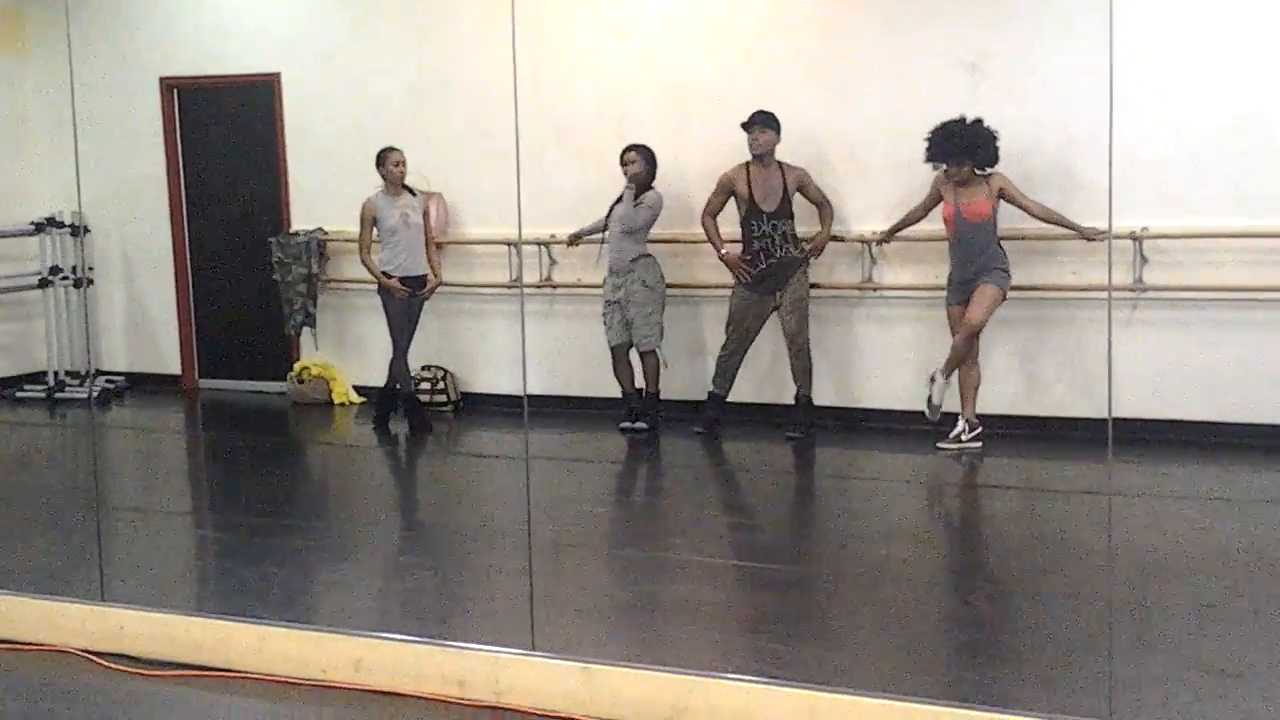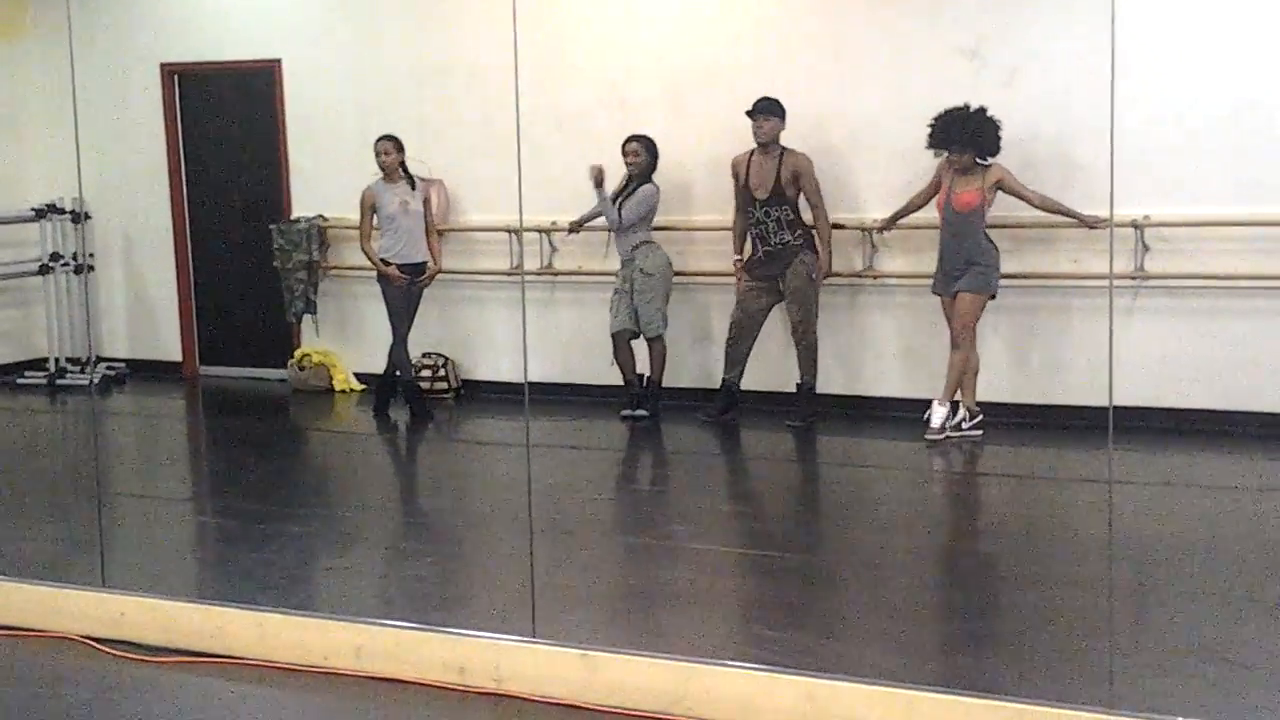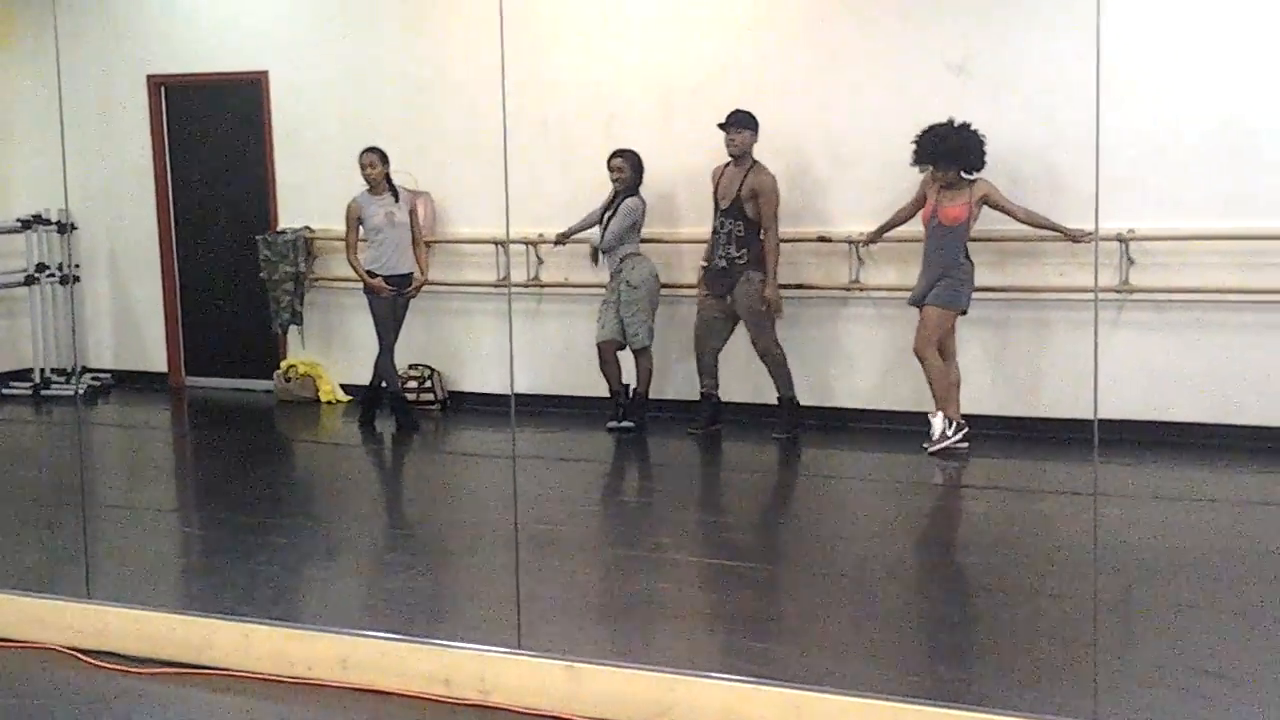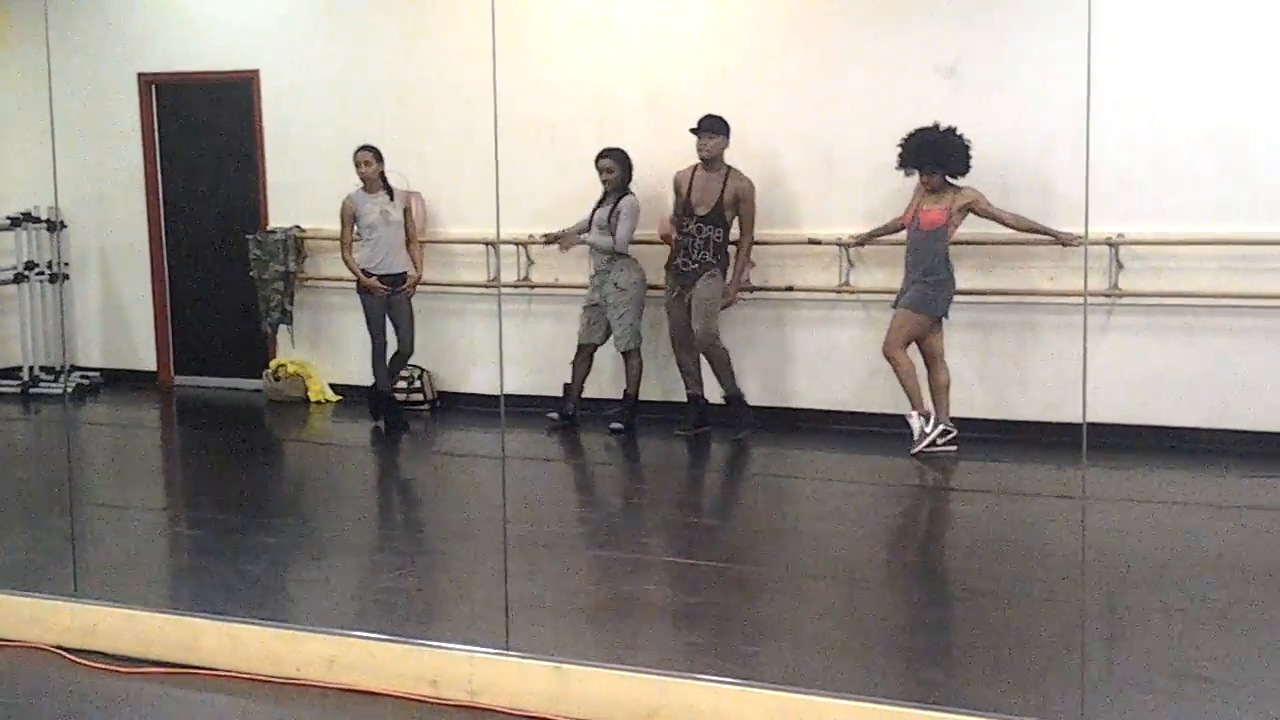
dt=0.4s
person 1, frame 1
left shoulder: (994, 183)
right shoulder: (943, 182)
left elbow: (1034, 208)
right elbow: (921, 210)
left wrist: (1079, 229)
right wrist: (890, 232)
left hip: (991, 269)
right hip: (959, 275)
left knee: (973, 322)
right knee: (968, 347)
left ankle: (941, 377)
right ankle: (969, 425)
person 1, frame 2
left shoulder: (992, 174)
right shoulder: (945, 169)
left elbow: (1034, 198)
right elbow: (923, 196)
left wrist: (1079, 217)
right wrist: (892, 219)
left hip: (978, 265)
right hip: (949, 266)
left knee: (961, 338)
right knee: (964, 340)
left ankle: (942, 408)
right ankle: (969, 413)
person 1, frame 3
left shoulder: (979, 189)
right shoulder: (930, 184)
left elbow: (1018, 213)
right elbow: (908, 210)
left wrist: (1064, 230)
right wrist: (878, 232)
left hip: (953, 279)
right hip: (931, 278)
left knee: (923, 347)
right knee: (945, 353)
left ankle: (944, 421)
right ankle: (954, 425)
person 1, frame 4
left shoulder: (963, 197)
right shoulder: (920, 191)
left elbow: (1006, 218)
right elbow: (904, 221)
left wrist: (1053, 233)
right wrist: (868, 236)
left hip: (933, 284)
right hip: (915, 283)
left knee: (893, 347)
right knee: (933, 357)
left ankle: (923, 419)
right ankle: (944, 429)
person 2, frame 1
left shoulder: (795, 175)
right shoulder: (733, 178)
left elbow: (824, 204)
right elbow: (708, 216)
left wrist: (824, 234)
right wrist: (723, 252)
left hip: (792, 270)
right hip: (752, 272)
left knee: (797, 338)
right knee: (735, 341)
left ankle: (803, 408)
right ankle: (714, 405)
person 2, frame 2
left shoulder: (797, 163)
right shoulder: (740, 164)
left elbow: (817, 209)
left wrist: (825, 254)
right wrist: (738, 256)
left hip: (797, 256)
right hip: (760, 260)
left knee: (803, 328)
right knee: (740, 326)
left ankle: (806, 398)
right ankle: (728, 394)
person 2, frame 3
left shoulder: (762, 179)
right shoulder: (718, 173)
left elbow: (770, 233)
left wrist: (771, 282)
right wrist: (705, 258)
left hip: (746, 272)
right hip: (715, 271)
left knee: (764, 341)
right knee: (704, 341)
left ankle: (789, 409)
right ankle: (710, 408)
person 2, frame 4
left shoulder: (740, 185)
right shoulder: (682, 178)
left elbow: (746, 235)
left wrist: (736, 281)
right wrist: (666, 228)
left hip: (711, 270)
right hip: (677, 269)
left knee: (706, 335)
right knee: (682, 341)
left ankle: (735, 400)
right ankle: (697, 408)
person 3, frame 1
left shoulder: (419, 200)
right shoulder: (372, 205)
left elbow: (430, 243)
right elbow: (364, 252)
left wrist: (437, 276)
right wrist: (384, 280)
left hip: (419, 280)
right hip: (393, 282)
left knee: (403, 347)
right knee: (401, 346)
left ankle: (384, 406)
right ankle: (413, 410)
person 3, frame 2
left shoulder: (420, 188)
right shoulder: (372, 193)
left elbow: (431, 231)
right elbow: (365, 239)
left wrist: (436, 263)
right wrist: (381, 268)
left hip: (418, 268)
right hip: (391, 269)
left knee: (402, 333)
right knee: (400, 333)
left ankle: (384, 392)
right ankle: (414, 397)
person 3, frame 3
left shoulder: (406, 199)
right shoulder: (357, 205)
left elbow: (418, 241)
right elbow: (351, 252)
left wrist: (422, 274)
right wrist: (368, 280)
left hip: (404, 279)
right hip: (378, 280)
left knee: (388, 344)
right knee: (387, 344)
left ankle: (371, 400)
right ankle: (401, 407)
person 3, frame 4
left shoulder: (400, 198)
right shoulder: (352, 203)
left elbow: (412, 240)
right elbow: (346, 249)
left wrist: (417, 271)
right wrist: (362, 278)
left hip: (400, 279)
right hip: (371, 280)
left knee: (406, 347)
right knee: (379, 343)
left ankle: (381, 389)
right ankle: (391, 409)
person 4, frame 1
left shoulder: (652, 197)
right shoulder: (627, 195)
left elbow: (627, 224)
right elbow: (610, 220)
left wrist: (630, 187)
right wrist: (582, 232)
left hip: (641, 275)
right hip: (615, 277)
left knee: (645, 345)
right knee: (618, 347)
left ankle: (650, 408)
right ankle: (632, 406)
person 4, frame 2
left shoulder: (648, 191)
right shoulder: (629, 183)
left elbow: (618, 222)
right elbow: (612, 205)
left wrist: (599, 189)
right wrist: (582, 220)
left hip: (647, 262)
right hip: (628, 266)
left knee: (653, 333)
right knee: (619, 334)
left ankle: (652, 397)
right ankle: (634, 393)
person 4, frame 3
left shoulder: (632, 204)
right shoulder: (617, 197)
left elbow: (605, 242)
right elbow: (597, 215)
left wrist: (594, 247)
right wrist: (568, 232)
left hip: (635, 275)
right hip: (618, 278)
left knee: (640, 345)
right knee: (605, 345)
left ankle: (638, 408)
right ankle: (622, 403)
person 4, frame 4
left shoulder: (628, 202)
right shoulder: (606, 198)
left elbow: (620, 243)
right elbow: (591, 225)
left wrist: (581, 238)
right wrist: (562, 233)
left hip: (622, 276)
right hip: (600, 276)
left knee: (628, 344)
right knee: (585, 343)
left ankle: (629, 408)
right ankle: (570, 405)
